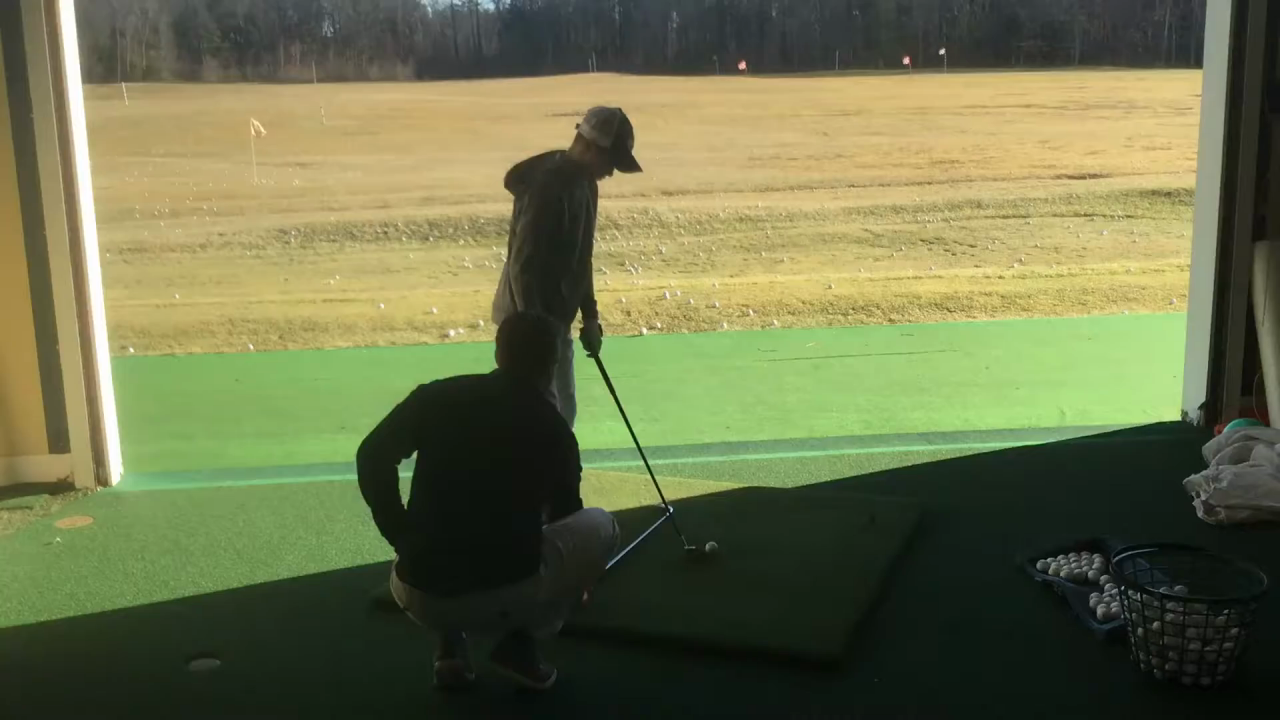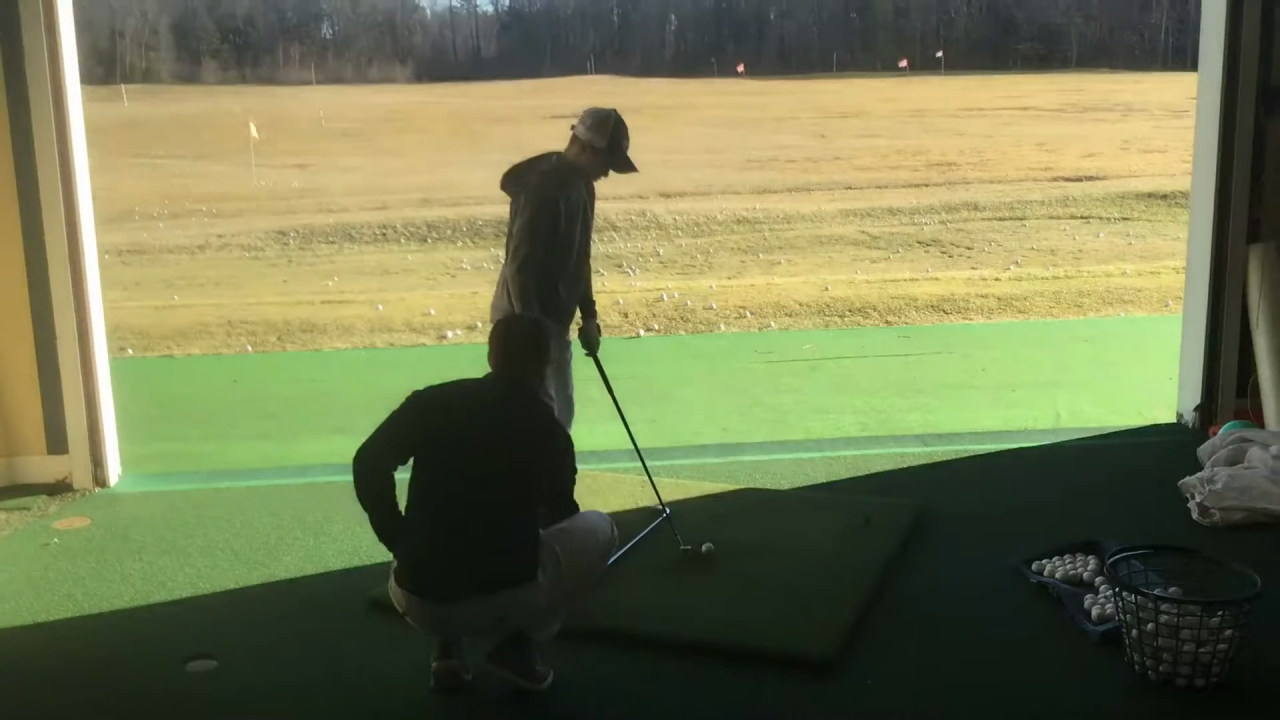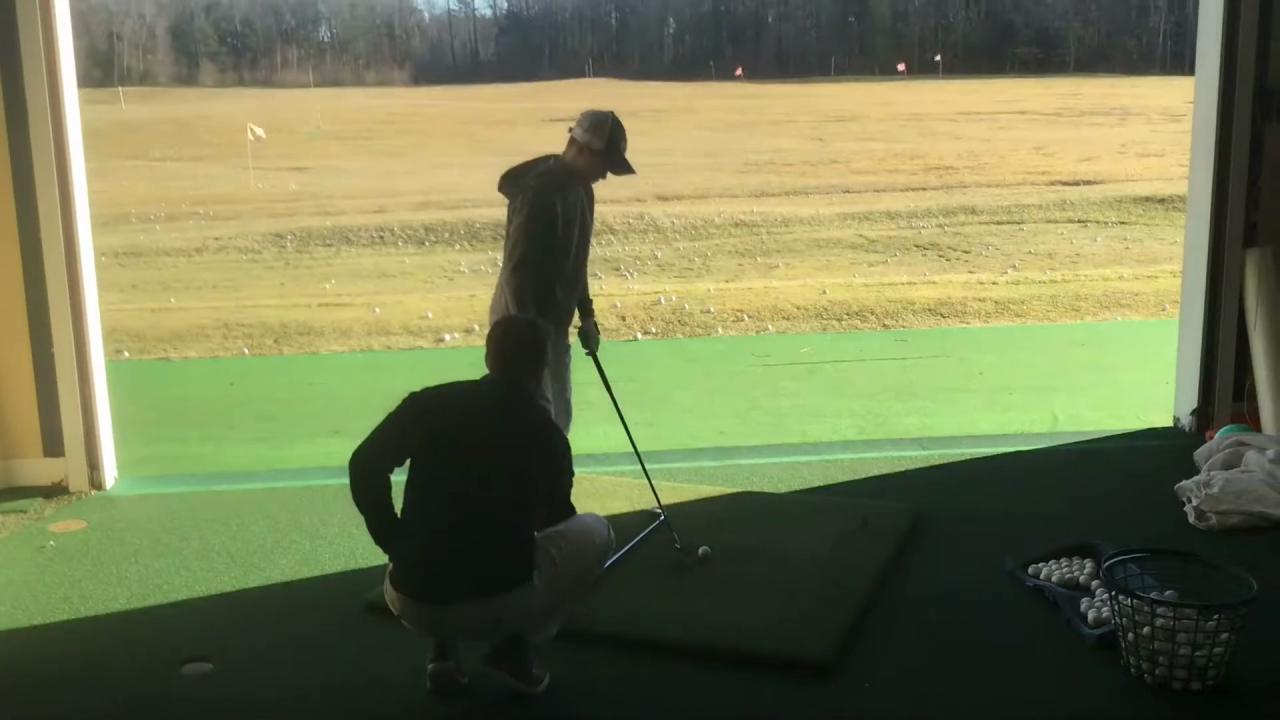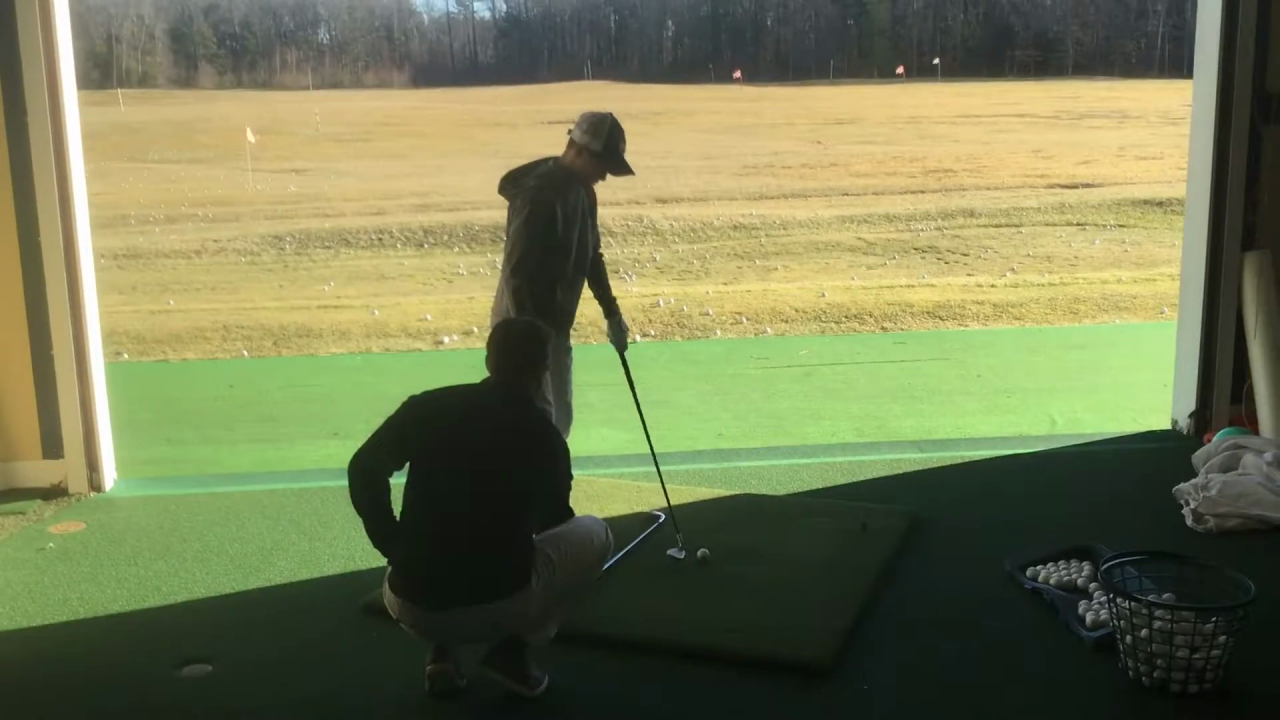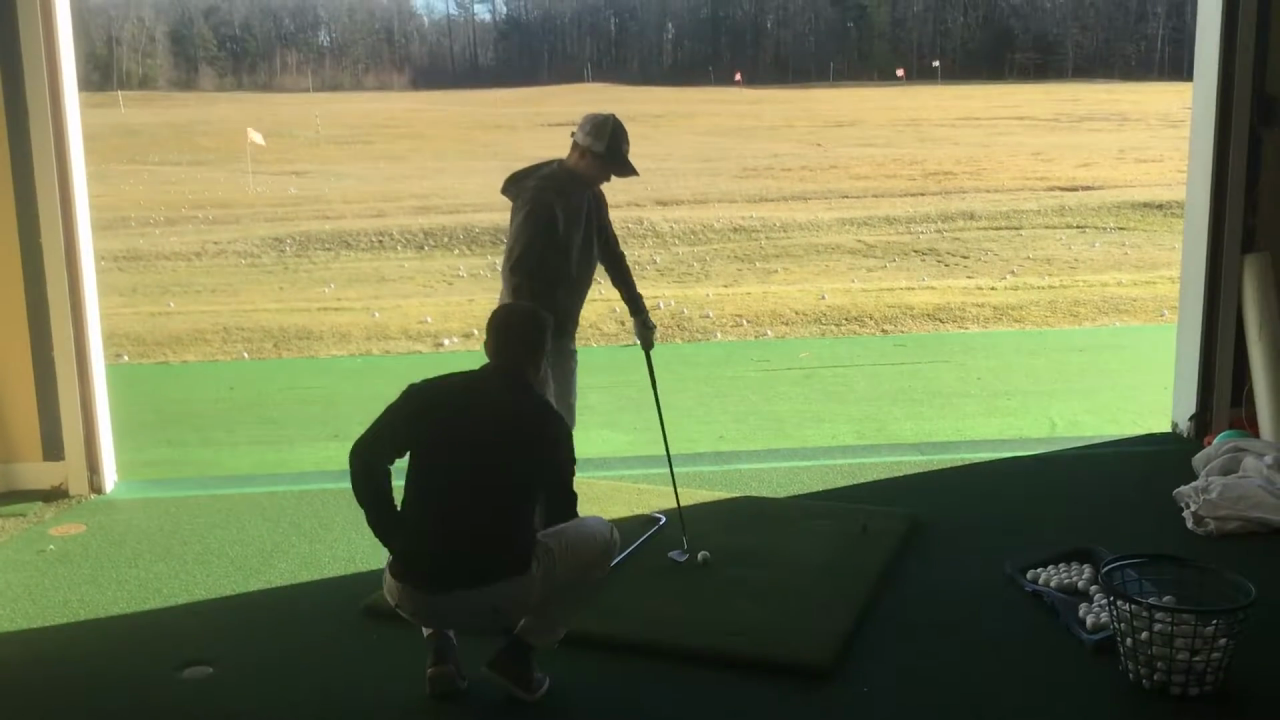
dt=0.2s
person 1, frame 1
left shoulder: (436, 396)
right shoulder: (553, 427)
left elbow: (372, 457)
right elbow: (567, 514)
left wrist: (402, 540)
right wrist: (575, 583)
left hip: (418, 595)
right hip: (509, 596)
right knee: (602, 526)
left ankle: (450, 644)
right ankle: (521, 642)
person 1, frame 2
left shoulder: (432, 402)
right shoulder: (548, 430)
left elbow: (369, 464)
right elbow: (561, 514)
left wrist: (401, 546)
left hip: (417, 602)
right hip: (507, 602)
right knee: (600, 529)
left ankle: (448, 645)
right ankle: (518, 644)
person 1, frame 3
left shoulder: (428, 404)
right shoulder: (546, 433)
left elbow: (365, 467)
right elbow: (557, 518)
left wrist: (397, 548)
left hip: (412, 604)
right hip: (504, 603)
right knee: (597, 531)
left ankle: (443, 647)
right ankle: (515, 645)
person 1, frame 4
left shoulder: (428, 407)
right shoulder: (544, 437)
left elbow: (364, 471)
right elbow: (555, 519)
left wrist: (396, 549)
left hip: (411, 608)
right hip: (499, 607)
right knee: (596, 534)
left ankle: (441, 650)
right ankle: (513, 648)
person 1, frame 5
left shoulder: (428, 395)
right shoulder: (545, 422)
left elbow: (365, 459)
right elbow: (559, 511)
left wrist: (396, 538)
left hip: (411, 592)
right hip: (499, 594)
right knee: (601, 534)
left ankle: (440, 651)
right ankle: (518, 654)
person 2, frame 1
left shoulder: (584, 186)
right shoulder: (545, 189)
right elbow: (523, 267)
left wrist: (590, 316)
left hip: (555, 319)
left knee: (563, 412)
person 2, frame 2
left shoulder: (581, 188)
right shoulder: (540, 191)
right elbow: (520, 269)
left wrist: (589, 316)
left hip: (555, 321)
left knee: (561, 413)
person 2, frame 3
left shoulder: (581, 191)
right shoulder: (537, 193)
right elbow: (516, 271)
left wrist: (587, 317)
left hip: (555, 324)
left knee: (559, 416)
person 2, frame 4
left shoulder: (583, 194)
right shoulder: (536, 196)
left elbow: (591, 257)
right elbow: (515, 275)
left wrist: (613, 315)
left hip: (556, 328)
left knee: (559, 419)
person 2, frame 5
left shoulder: (591, 199)
right shoulder: (539, 199)
left elbow: (612, 256)
right elbow: (516, 274)
left wrist: (639, 313)
left hip: (561, 331)
left knee: (562, 423)
